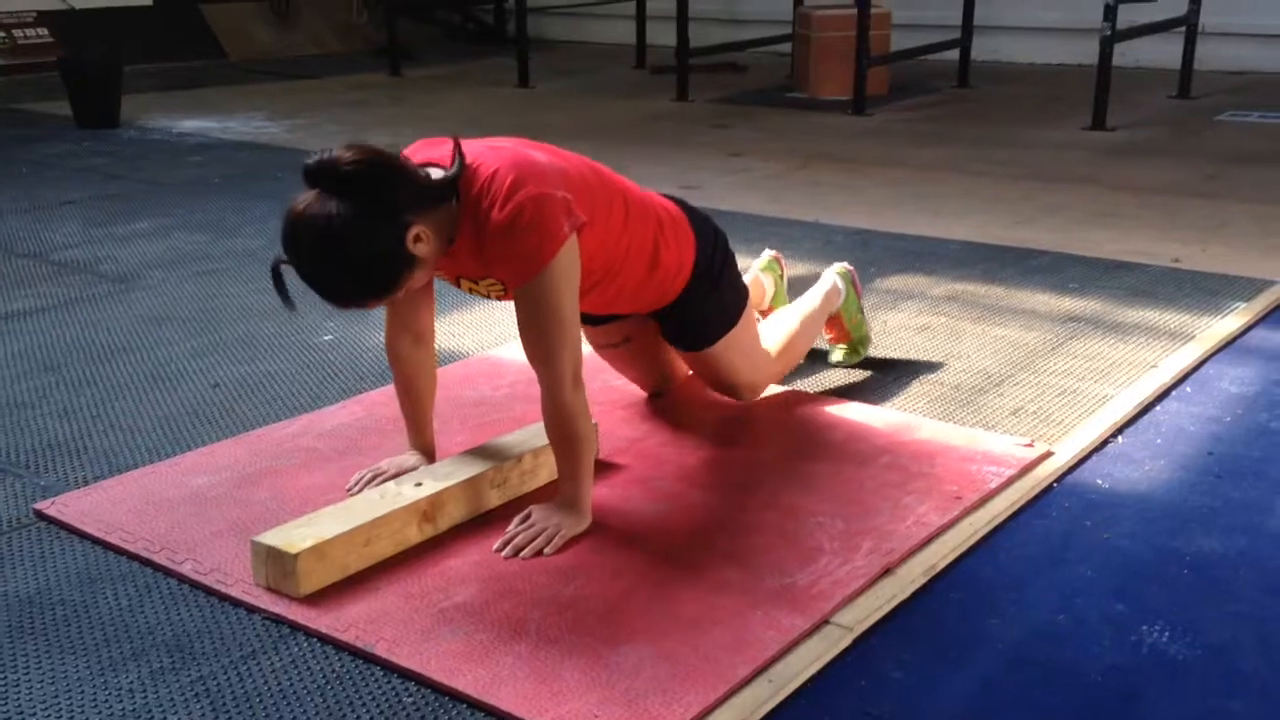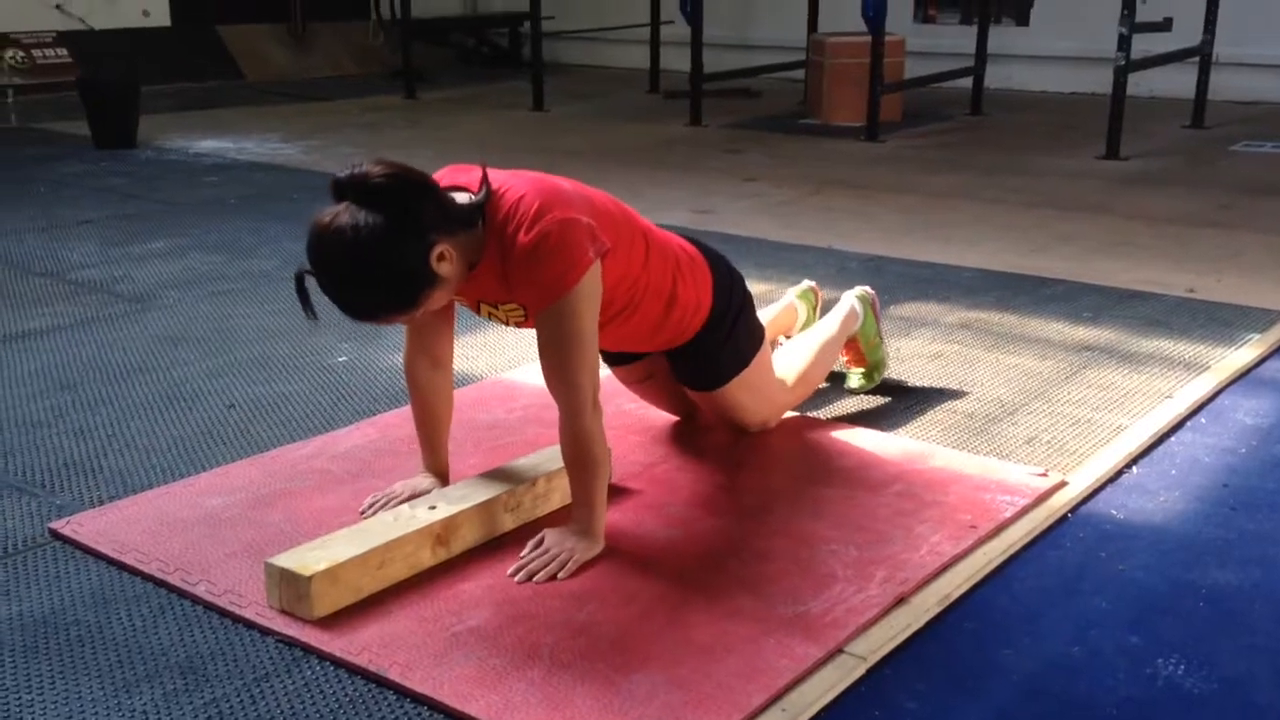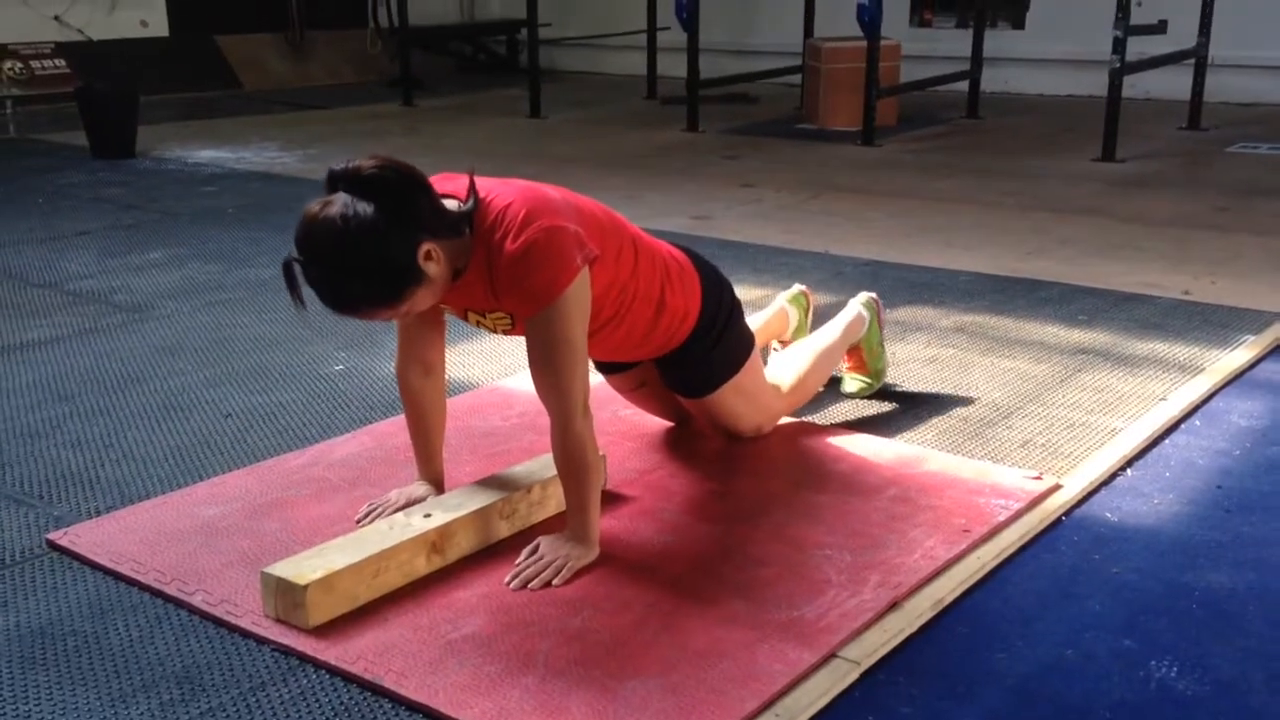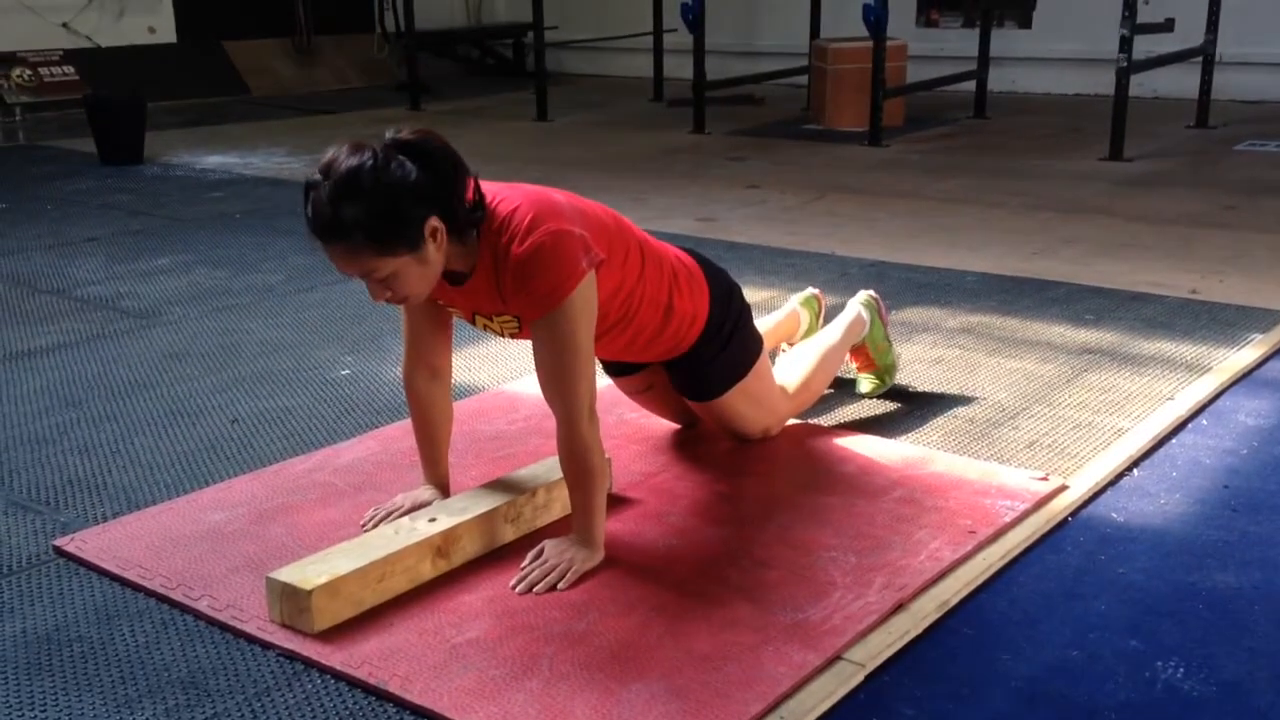
dt=0.7s
person 1, frame 1
left shoulder: (521, 213)
right shoulder: (401, 197)
left elbow: (561, 378)
right elbow: (407, 338)
left wrist: (574, 504)
right wrist: (420, 449)
left hip: (678, 258)
right hip: (611, 270)
left knee: (746, 379)
right knee: (660, 381)
left ankle: (834, 291)
right ankle: (761, 282)
person 1, frame 2
left shoulder: (545, 239)
right shoulder: (427, 220)
left elbow: (578, 403)
right elbow: (426, 361)
left wrist: (586, 530)
right wrist: (433, 471)
left hip: (695, 300)
right hip: (629, 311)
left knee: (760, 412)
right knee: (696, 410)
left ankle: (850, 314)
right ankle: (794, 309)
person 1, frame 3
left shoulder: (532, 247)
right shoulder: (415, 227)
left elbow: (568, 411)
right elbow: (417, 368)
left wrist: (581, 536)
right wrist: (428, 479)
left hip: (682, 305)
right hip: (618, 320)
left knee: (756, 416)
right knee: (689, 414)
left ankle: (855, 321)
right ankle: (784, 312)
person 1, frame 4
left shoulder: (538, 249)
right shoulder: (428, 239)
left elbow: (575, 414)
right elbow: (424, 371)
left wrist: (587, 539)
right wrist: (435, 483)
left hip: (691, 310)
right hip: (627, 324)
left knee: (765, 418)
right knee: (694, 418)
left ankle: (857, 320)
right ankle: (797, 315)
